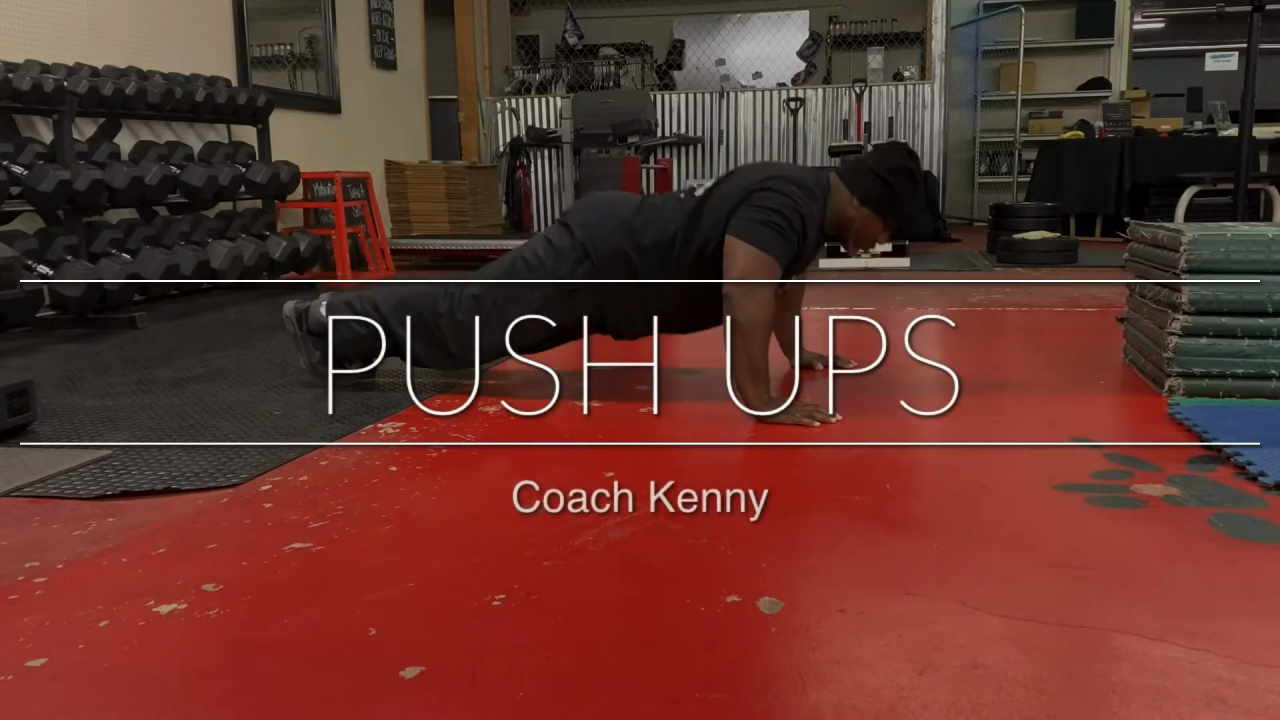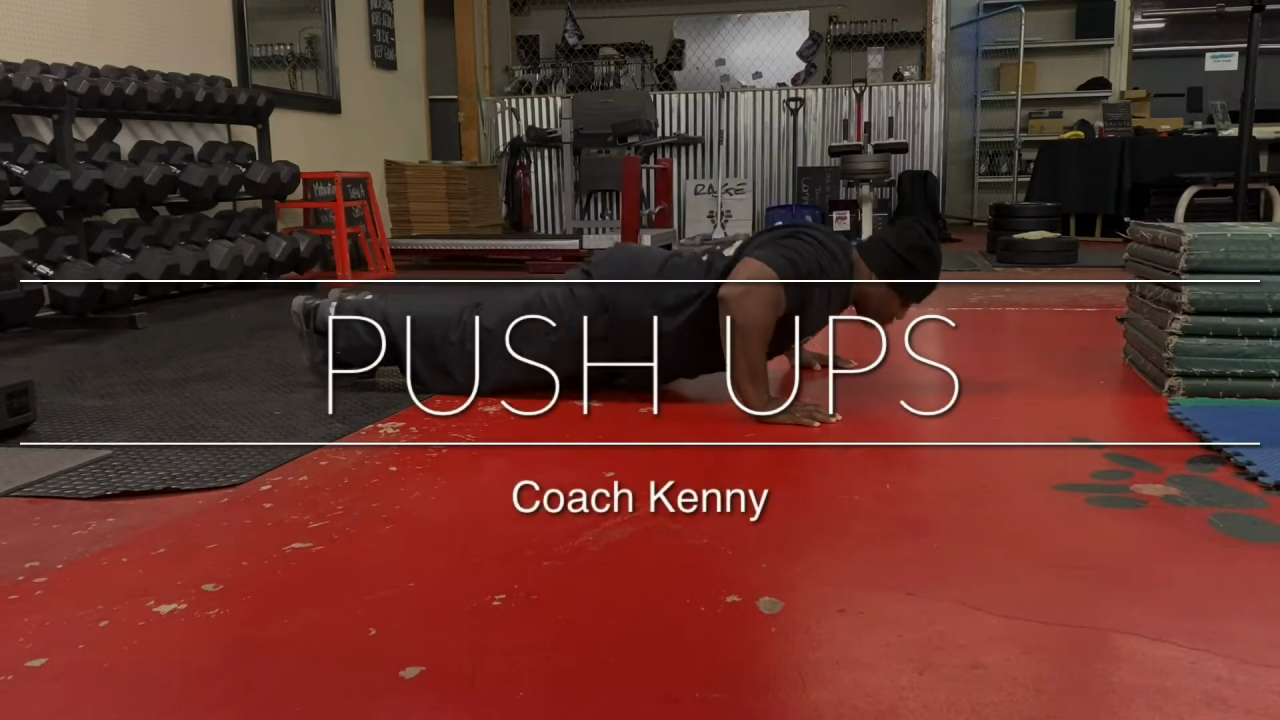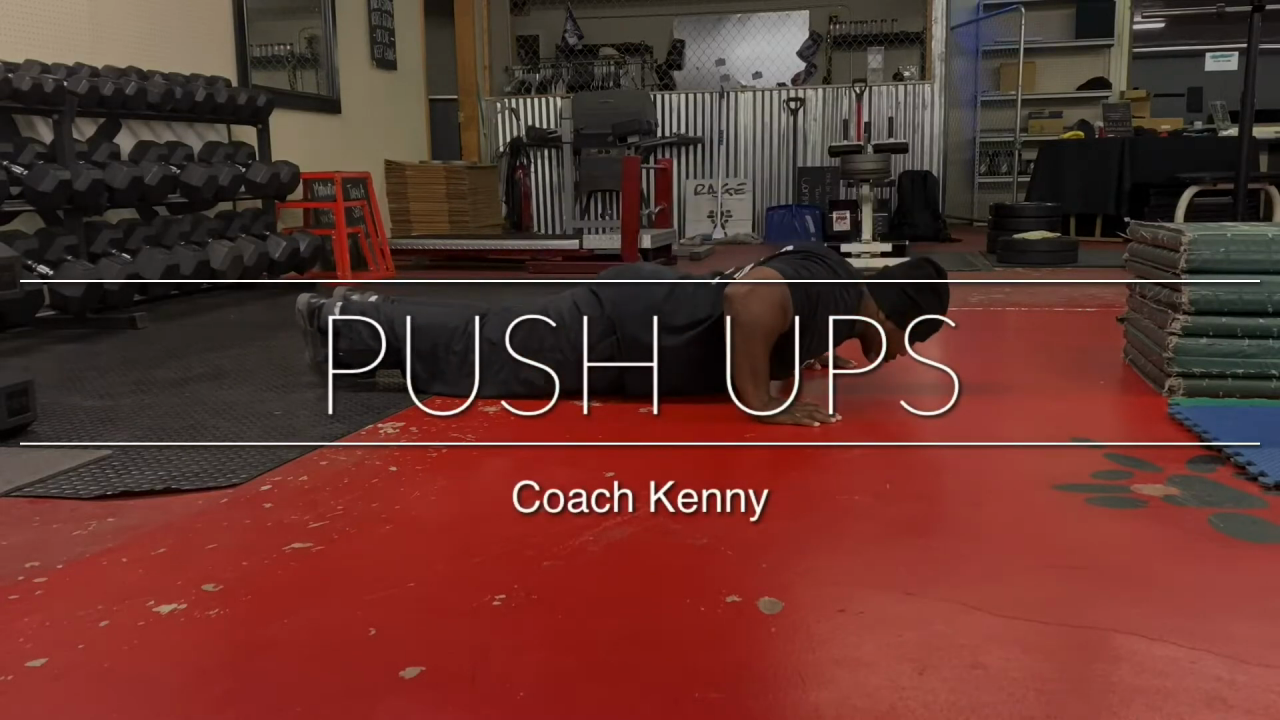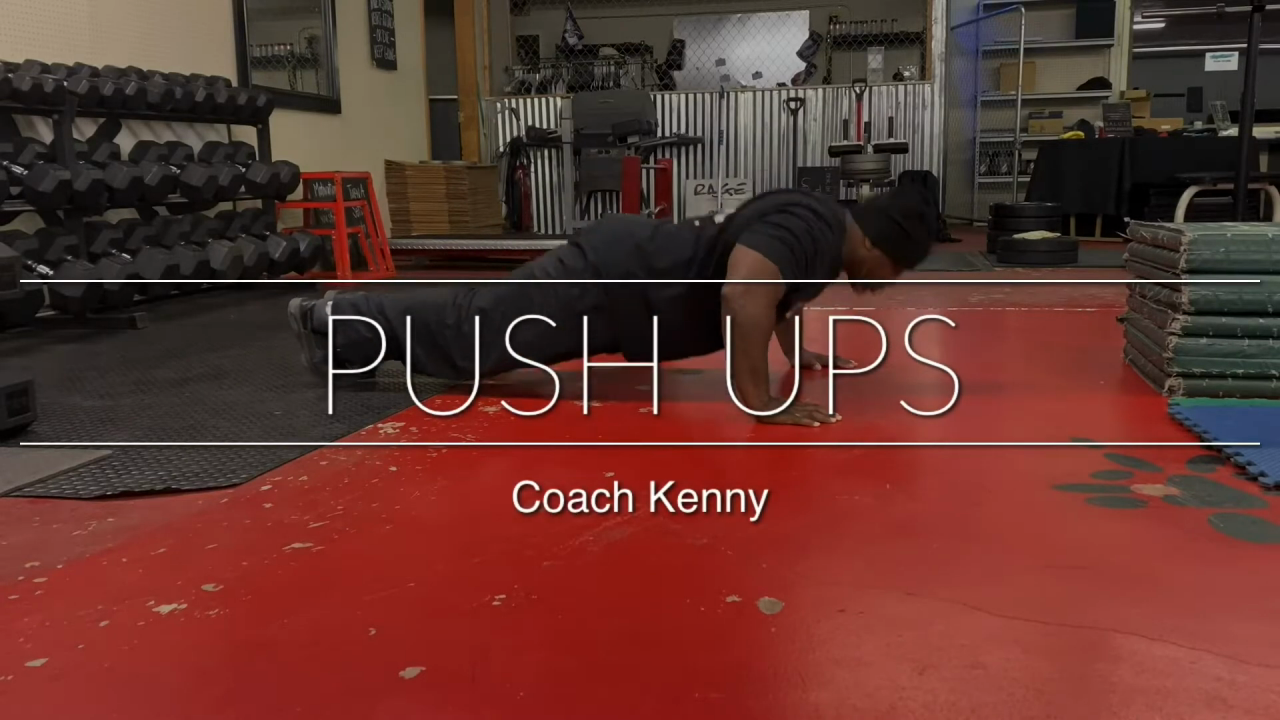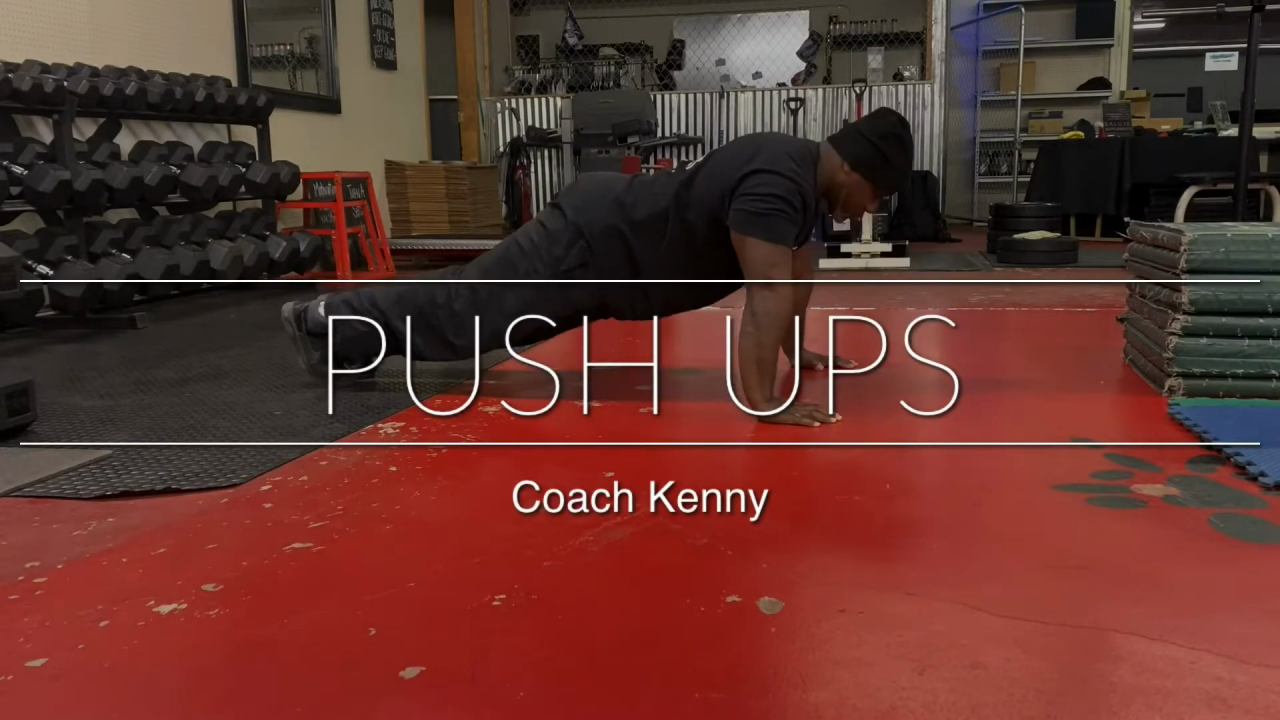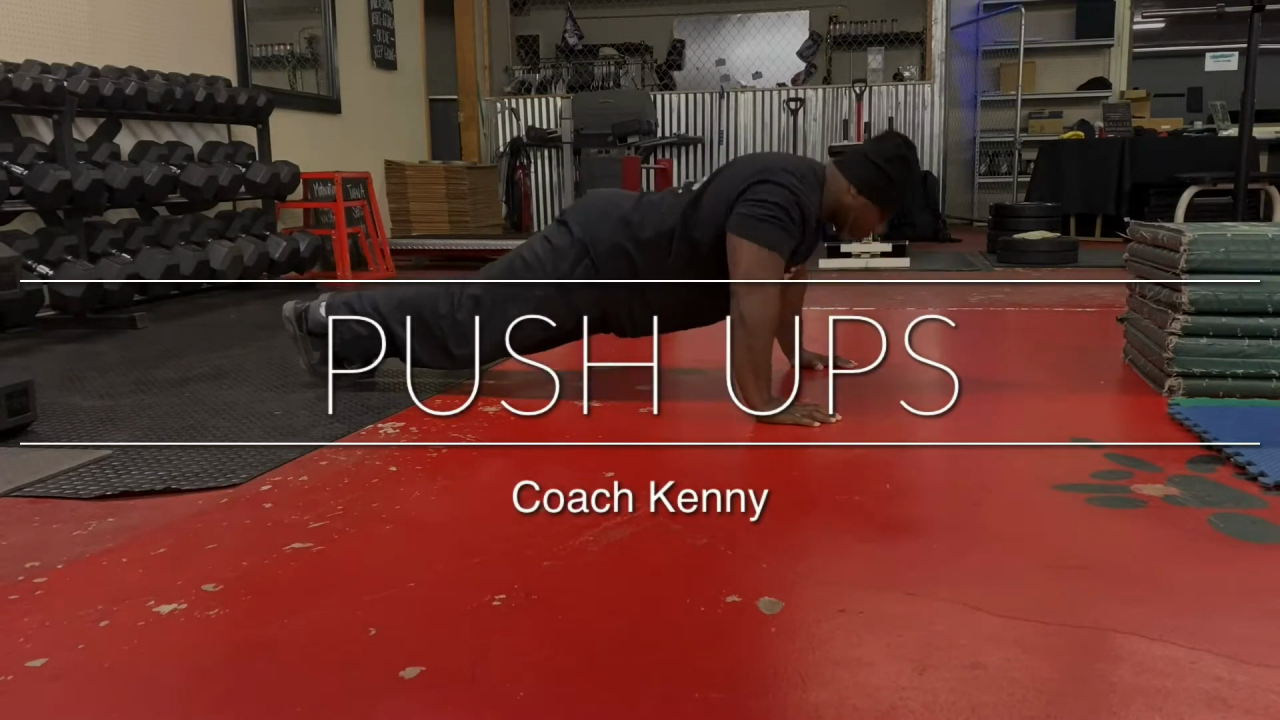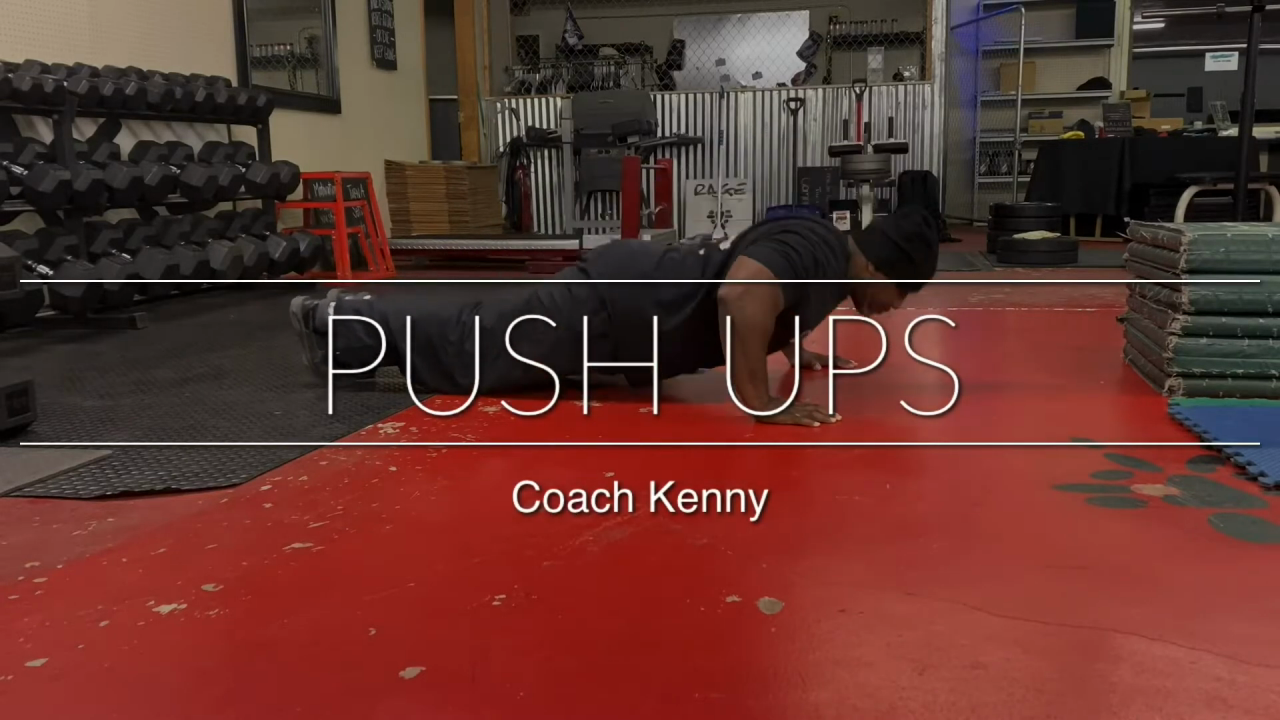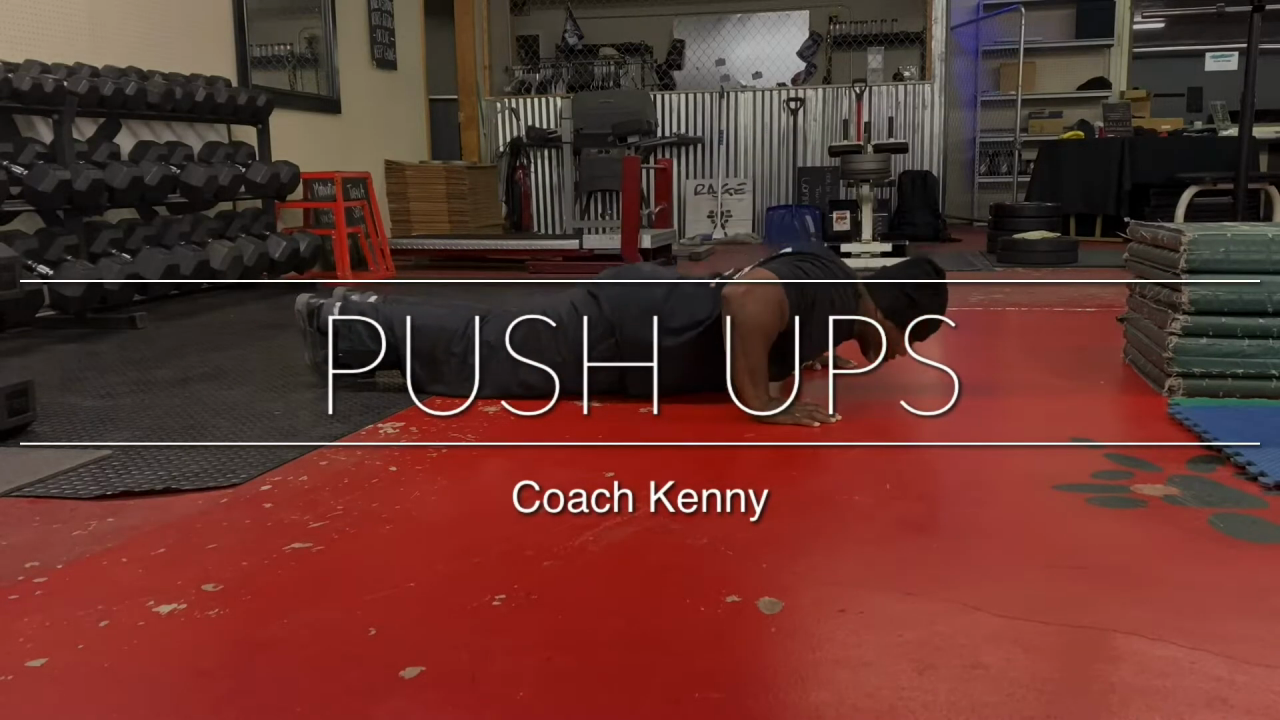
dt=0.3s
person 1, frame 1
left shoulder: (813, 200)
right shoulder: (789, 202)
left elbow: (783, 281)
right elbow: (745, 291)
left wrist: (797, 352)
right wrist: (758, 401)
left hip: (618, 257)
right hip: (596, 261)
left knee: (472, 314)
right knee: (460, 321)
left ankle: (342, 323)
right ankle: (325, 321)
person 1, frame 2
left shoulder: (831, 257)
right shoulder: (821, 266)
right elbow: (740, 297)
left wrist: (794, 351)
right wrist: (759, 401)
left hip: (634, 292)
right hip: (613, 316)
left knee: (487, 329)
right knee: (469, 344)
left ankle: (355, 310)
right ankle: (332, 322)
person 1, frame 3
left shoulder: (834, 280)
right shoulder: (834, 291)
right elbow: (746, 297)
left wrist: (800, 355)
right wrist: (759, 400)
left hip: (643, 305)
right hip: (618, 333)
left knee: (492, 336)
right knee: (473, 351)
left ankle: (361, 314)
right ankle: (337, 322)
person 1, frame 4
left shoulder: (823, 228)
right shoulder: (808, 229)
right elbow: (743, 294)
left wrist: (794, 349)
right wrist: (757, 399)
left hip: (624, 277)
right hip: (606, 282)
left knee: (481, 322)
right knee: (468, 332)
left ankle: (355, 312)
right ankle: (331, 321)
person 1, frame 5
left shoulder: (805, 176)
right shoulder: (779, 179)
left elbow: (797, 269)
right elbow: (769, 289)
left wrist: (796, 350)
right wrist: (762, 400)
left hip: (611, 238)
right hip: (589, 244)
left knee: (469, 309)
right knee: (459, 317)
left ankle: (343, 320)
right ankle: (327, 322)
person 1, frame 6
left shoulder: (812, 194)
right shoulder: (789, 194)
left elbow: (788, 275)
right elbow: (751, 289)
left wrist: (796, 350)
right wrist: (762, 401)
left hip: (615, 255)
right hip: (595, 258)
left knee: (474, 314)
right knee: (462, 324)
left ankle: (346, 320)
right ankle: (325, 319)
person 1, frame 7
left shoulder: (827, 252)
right shoulder: (813, 255)
right elbow: (741, 298)
left wrist: (795, 350)
right wrist: (759, 400)
left hip: (634, 288)
right hip: (613, 309)
left knee: (486, 329)
right knee: (473, 345)
left ankle: (354, 311)
right ankle: (333, 320)
person 1, frame 8
left shoulder: (834, 285)
right shoulder: (830, 292)
right elbow: (745, 298)
left wrist: (795, 355)
right wrist: (759, 400)
left hip: (642, 308)
right hip: (618, 333)
left knee: (495, 336)
right knee: (475, 351)
left ankle: (365, 315)
right ankle: (337, 318)
